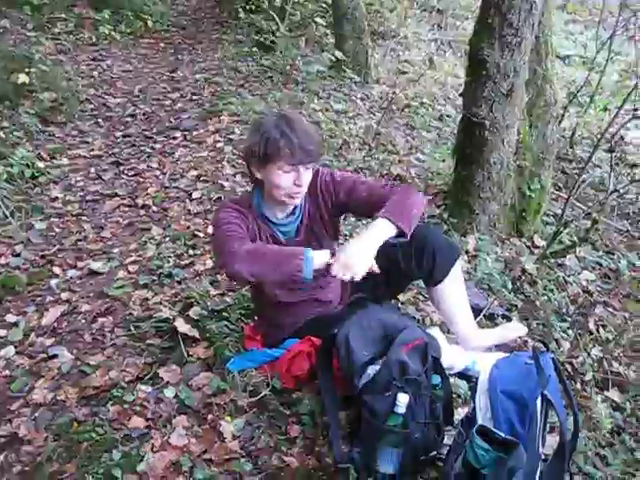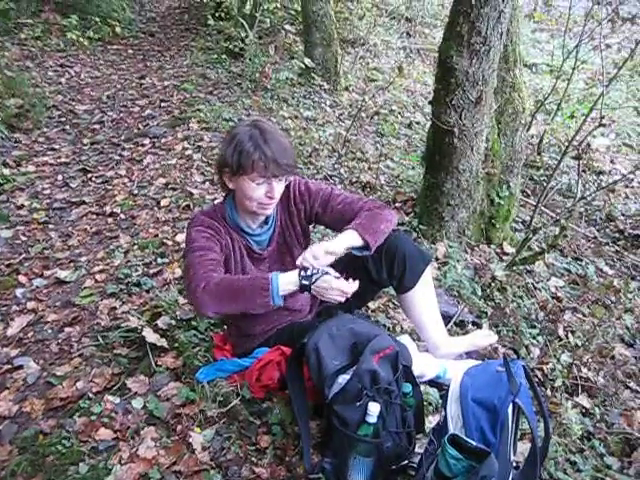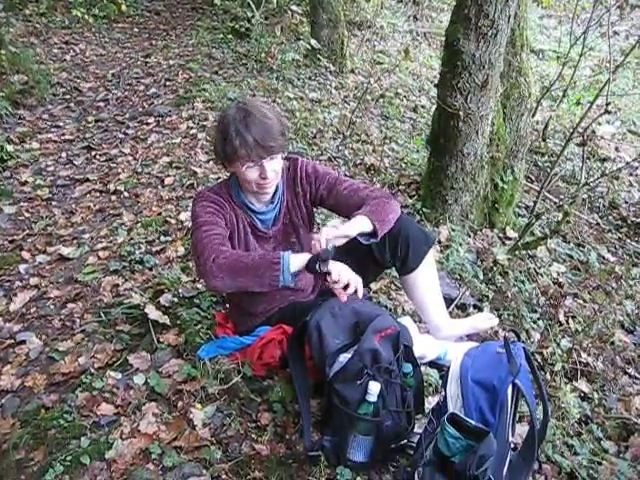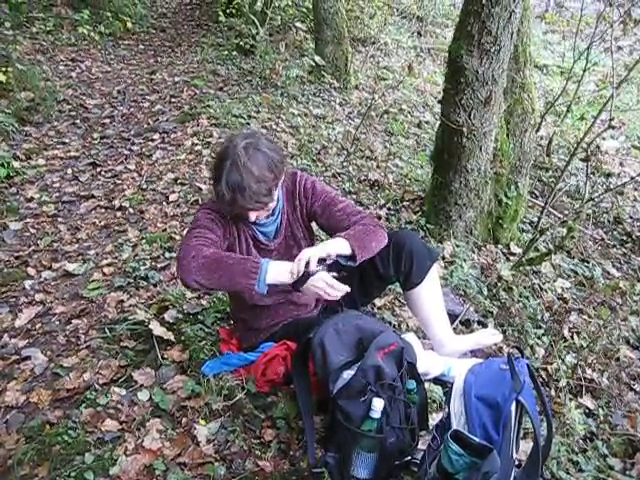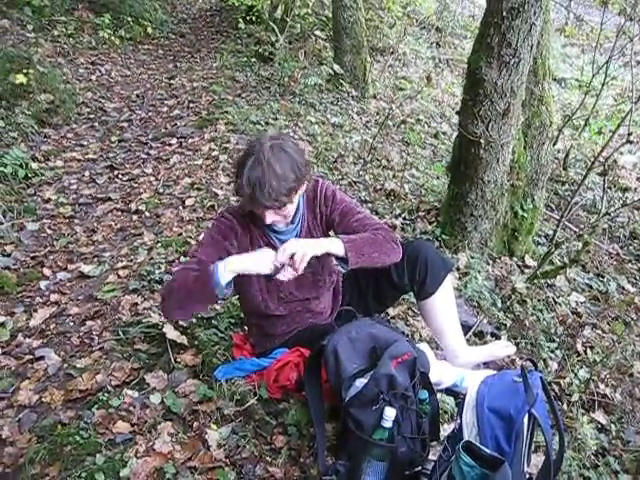
dt=1s
person 1, frame 1
left shoulder: (323, 186)
right shoulder: (235, 215)
left elbow: (409, 197)
right elbow: (238, 261)
left wrist: (370, 238)
right wrist: (331, 257)
left hip: (344, 292)
right hip: (297, 327)
left knee: (427, 240)
left ankle: (468, 338)
person 1, frame 2
left shoulder: (296, 194)
right shoulder: (208, 228)
left elbow: (380, 214)
right elbow: (204, 294)
left wrist: (331, 246)
right wrist: (301, 278)
left hip: (314, 301)
right hip: (267, 337)
left knee: (397, 246)
left ankle: (439, 346)
person 1, frame 3
left shoulder: (300, 174)
right shoulder: (213, 204)
left elbow: (384, 203)
right elbow: (214, 269)
left wrist: (349, 229)
right wrist: (309, 260)
left hip: (317, 281)
right hip: (269, 316)
left knee: (400, 229)
left ankle: (440, 327)
person 1, frame 4
left shoulder: (299, 187)
right shoulder: (216, 216)
left elbow: (373, 230)
right elbow: (191, 266)
left wrist: (330, 247)
right wrist: (290, 273)
left hip: (322, 293)
right hip: (276, 329)
left knee: (406, 244)
left ankle: (444, 343)
person 1, frame 5
left shoulder: (319, 195)
right shoulder: (232, 226)
left elbow: (388, 243)
right elbow: (173, 306)
left wrist: (321, 246)
right wrist: (235, 264)
left hip: (335, 298)
right hip: (291, 336)
left knee: (421, 255)
left ankle: (457, 354)
